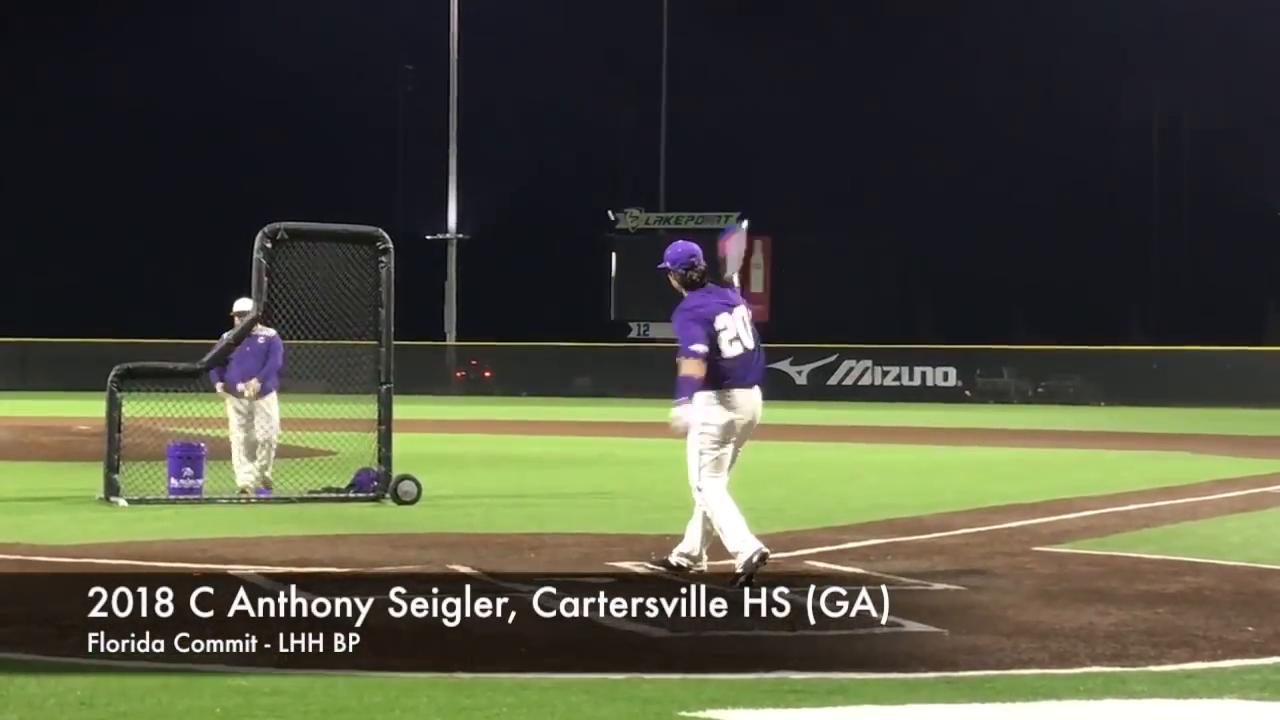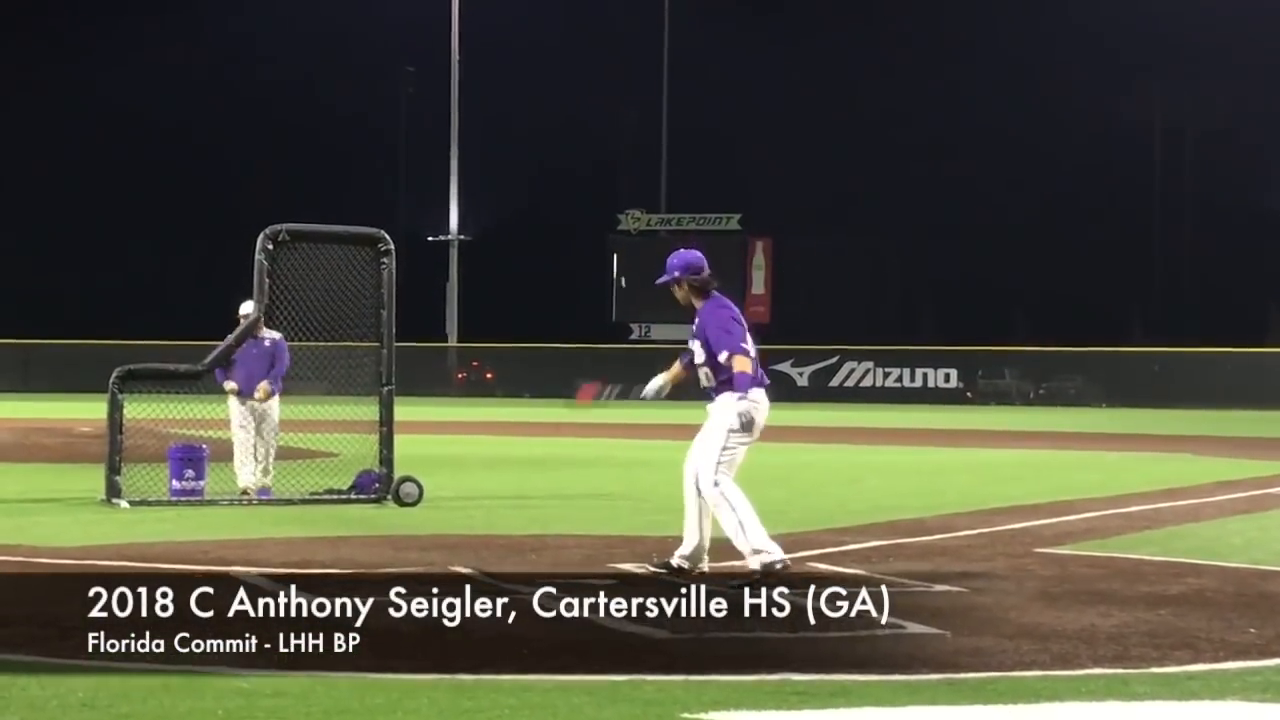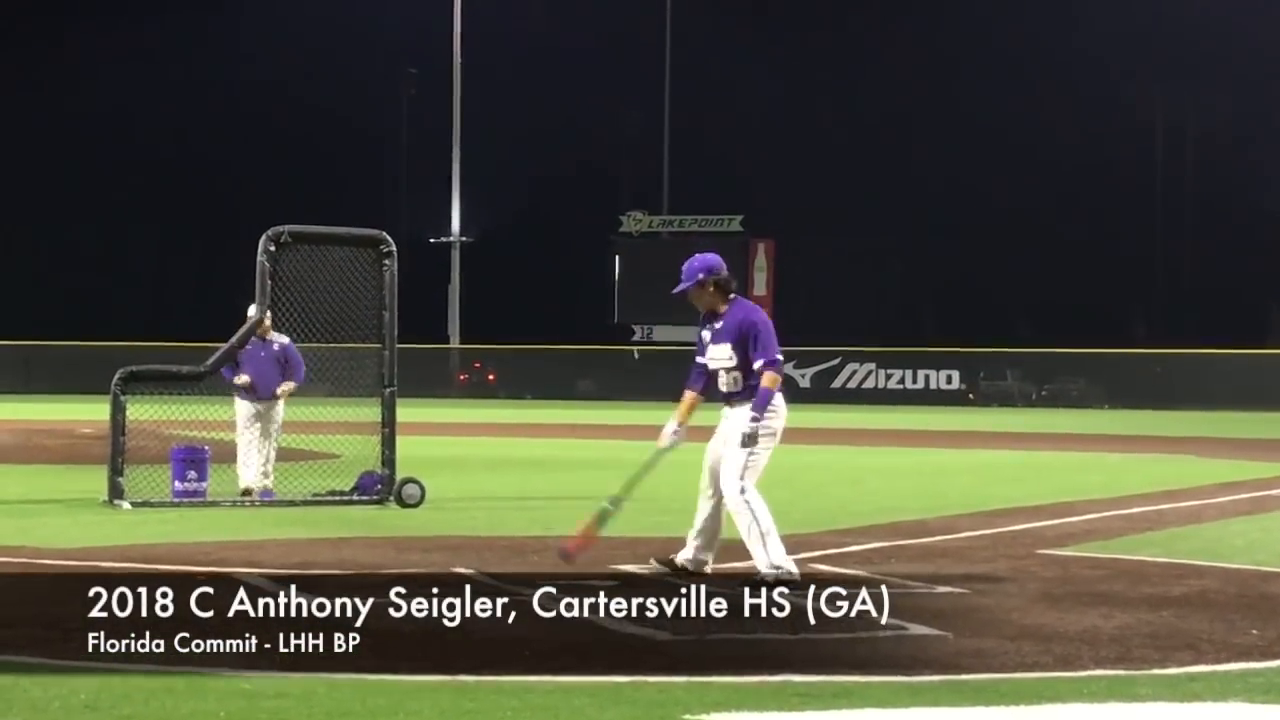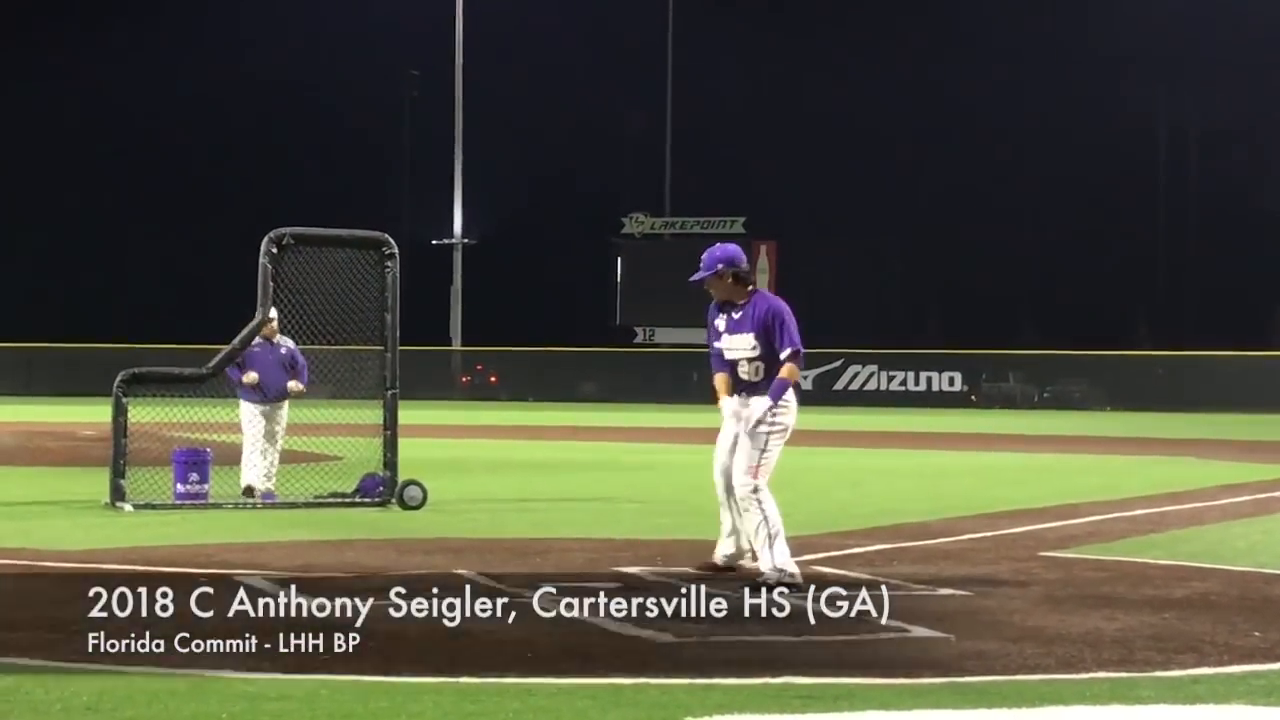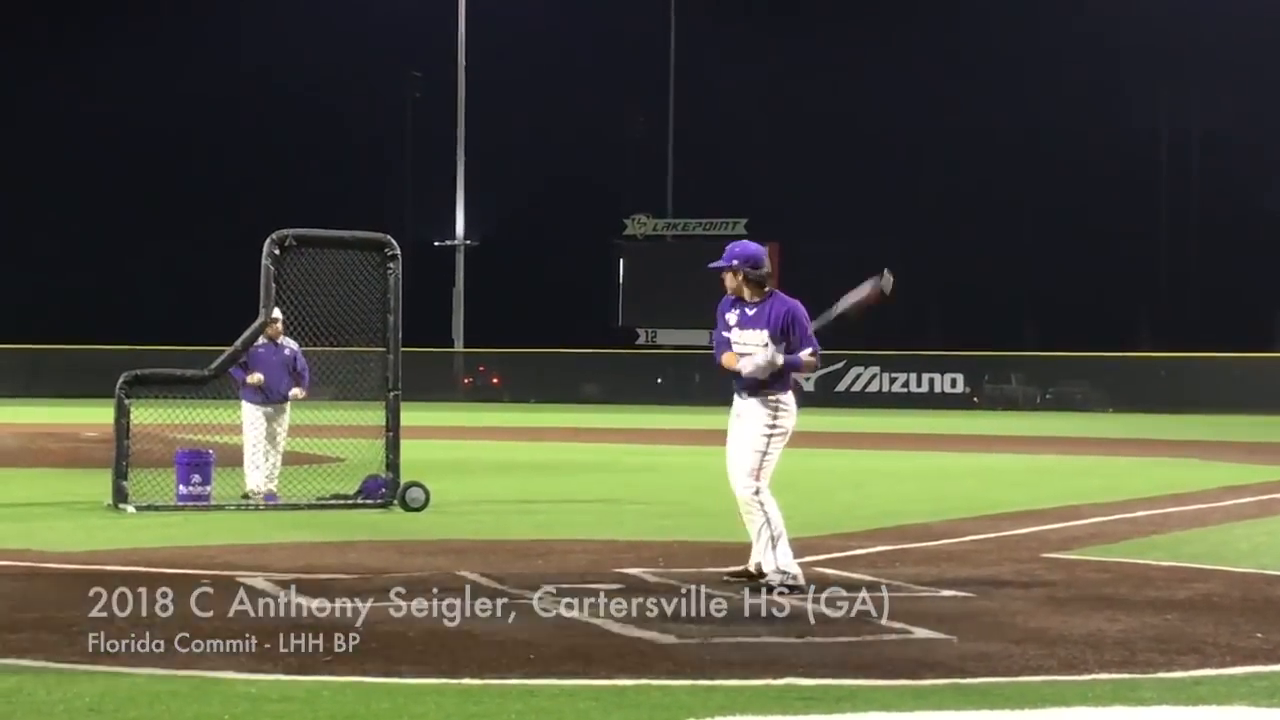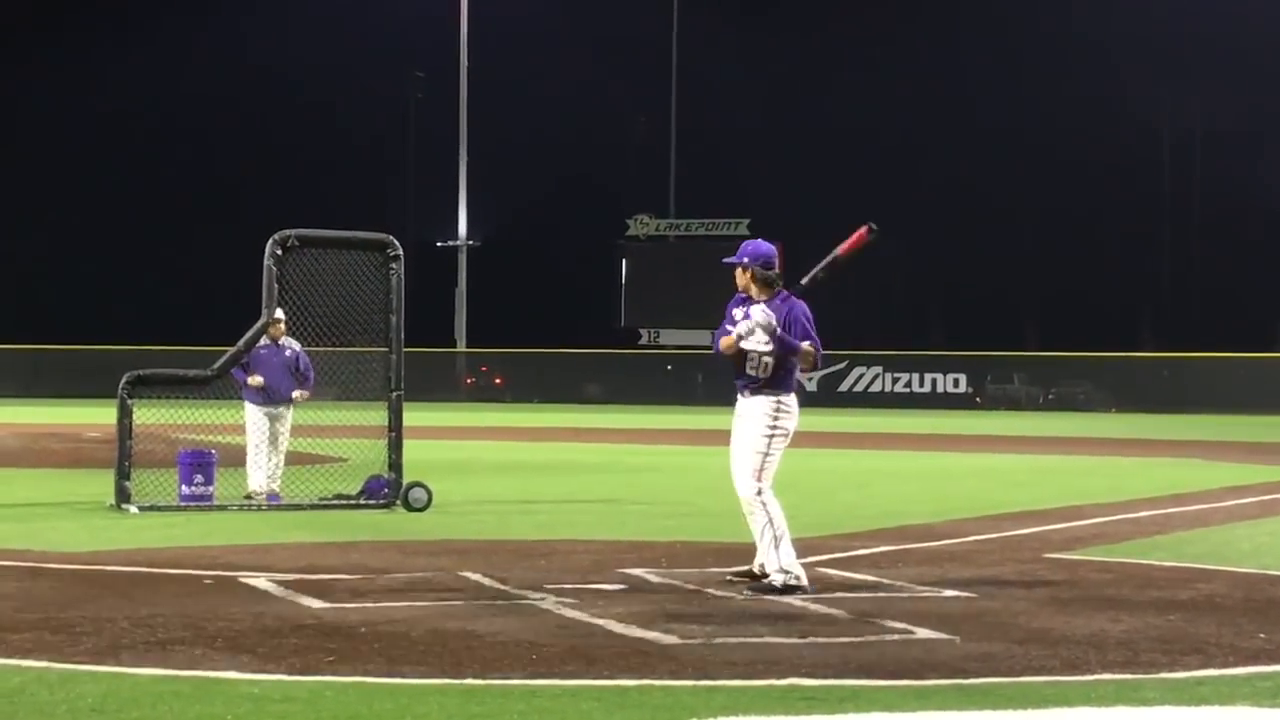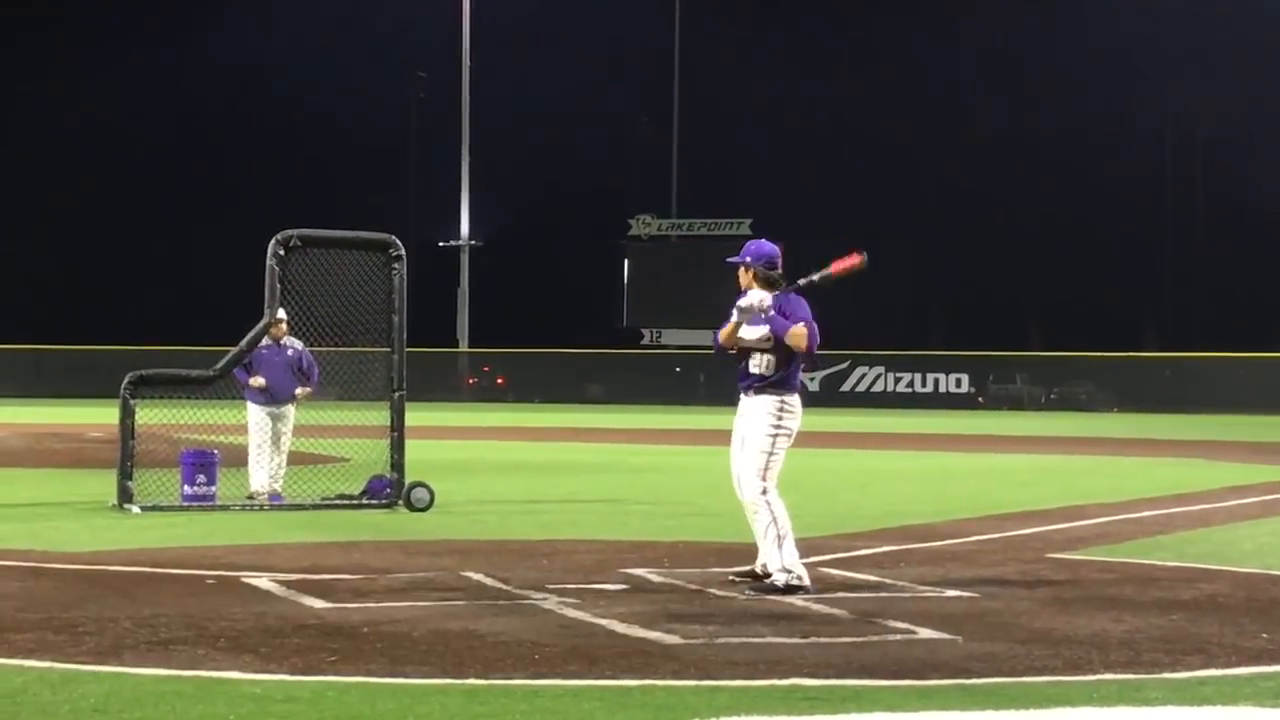
dt=0.2s
person 1, frame 1
left shoulder: (688, 310)
right shoulder: (729, 296)
left elbow: (693, 361)
left wrist: (683, 401)
left hip: (718, 400)
right hip: (749, 396)
left knee: (706, 483)
right knee: (710, 479)
left ankle: (746, 551)
right ankle: (690, 553)
person 1, frame 2
left shoulder: (715, 315)
right shoulder: (706, 313)
left elbow: (741, 357)
right elbow: (693, 357)
left wrist: (743, 396)
right wrist: (665, 378)
left hip: (739, 404)
right hip: (725, 405)
left knee: (714, 481)
right knee: (694, 473)
left ankle: (766, 556)
right ankle: (690, 556)
person 1, frame 3
left shoulder: (748, 317)
right shoulder: (707, 322)
left elbow: (772, 370)
right elbow: (699, 375)
left wrist: (756, 415)
right wrist: (678, 421)
left hip: (760, 410)
right hip: (732, 411)
left knee: (736, 486)
right knee: (712, 480)
left ankle: (778, 568)
right ankle: (694, 557)
person 1, frame 4
left shoulder: (771, 307)
right shoulder: (718, 311)
left elbow: (793, 360)
right elbow: (718, 362)
left wrist: (768, 401)
right wrist: (726, 400)
left hip: (772, 405)
right hip: (740, 403)
left knee: (748, 483)
right knee: (725, 475)
left ankle: (780, 570)
right ankle: (731, 552)
person 1, frame 5
left shoulder: (786, 309)
right shoulder: (728, 306)
left elbow: (812, 361)
right elbow: (722, 353)
left wrist: (782, 359)
right wrist: (744, 362)
left hip: (772, 406)
right hip: (742, 403)
left knee: (751, 486)
right knee: (741, 483)
left ankle: (786, 574)
right ankle: (764, 562)
person 1, frame 6
left shoulder: (791, 307)
right shoulder: (738, 304)
left elbow: (812, 360)
right elbow: (720, 346)
left wrist: (776, 333)
right wrist: (744, 330)
left hip: (772, 406)
right hip: (745, 403)
left knee: (754, 487)
right knee: (745, 484)
left ankle: (789, 575)
right ankle: (768, 563)
person 1, frame 7
left shoulder: (791, 304)
right shoulder: (745, 304)
left elbow: (808, 344)
right elbow: (721, 343)
left wrist: (767, 314)
right wrist: (740, 317)
left hip: (775, 406)
right hip: (748, 403)
left knee: (758, 486)
right knee: (743, 483)
left ankle: (791, 574)
right ankle: (769, 562)
person 2, frame 1
left shoulder: (270, 336)
right shoulder: (228, 338)
left elbow: (275, 362)
right elbow: (216, 364)
left wrist: (258, 380)
right wrist: (218, 382)
left hip: (265, 397)
right hip: (237, 399)
left knee: (268, 437)
right knee: (240, 441)
left ankle: (263, 479)
right ankle: (246, 483)
person 2, frame 2
left shoulder: (275, 339)
left elbow: (282, 363)
right elbow: (220, 364)
left wrist: (268, 382)
right wrist: (225, 382)
left hip: (268, 399)
right hip: (240, 400)
left knee: (267, 442)
right knee: (243, 442)
left ankle: (263, 483)
right ankle: (246, 485)
person 2, frame 3
left shoulder: (283, 342)
left elbow: (298, 364)
right elbow: (225, 364)
left wrist: (293, 383)
right wrist: (234, 378)
left hip: (274, 402)
right hip: (246, 401)
left knee: (269, 443)
right knee: (247, 442)
left ankle: (265, 484)
right ankle: (247, 485)
person 2, frame 4
left shoulder: (289, 346)
right shoulder: (246, 344)
left elbow: (301, 368)
right elbow: (230, 365)
left wrist: (300, 383)
right wrist: (241, 378)
left hip: (279, 404)
right hip: (251, 403)
left knee: (273, 446)
right knee: (252, 443)
left ankle: (267, 487)
right ankle: (250, 486)
person 2, frame 5
left shoulder: (292, 347)
right shoulder: (250, 344)
left elbow: (302, 371)
right elbow: (234, 365)
left wrist: (302, 389)
right wrist: (246, 378)
left hip: (281, 406)
right hip: (253, 404)
left knee: (276, 448)
right knee: (254, 446)
left ankle: (270, 489)
right ankle: (254, 489)
person 2, frame 6
left shoulder: (294, 347)
right shoulder: (252, 345)
left elbow: (307, 370)
right elbow: (236, 366)
left wrist: (305, 390)
right wrist: (246, 380)
left hip: (283, 406)
right hip: (256, 405)
left knee: (278, 448)
right knee: (256, 447)
left ankle: (272, 489)
right ankle: (256, 490)
person 2, frame 7
left shoulder: (297, 347)
right shoulder: (254, 345)
left elbow: (311, 368)
right elbow: (238, 366)
left wrist: (308, 387)
right wrist: (248, 380)
left hip: (286, 406)
right hip: (258, 405)
left knee: (280, 448)
right knee: (259, 447)
left ankle: (274, 489)
right ankle: (258, 490)
